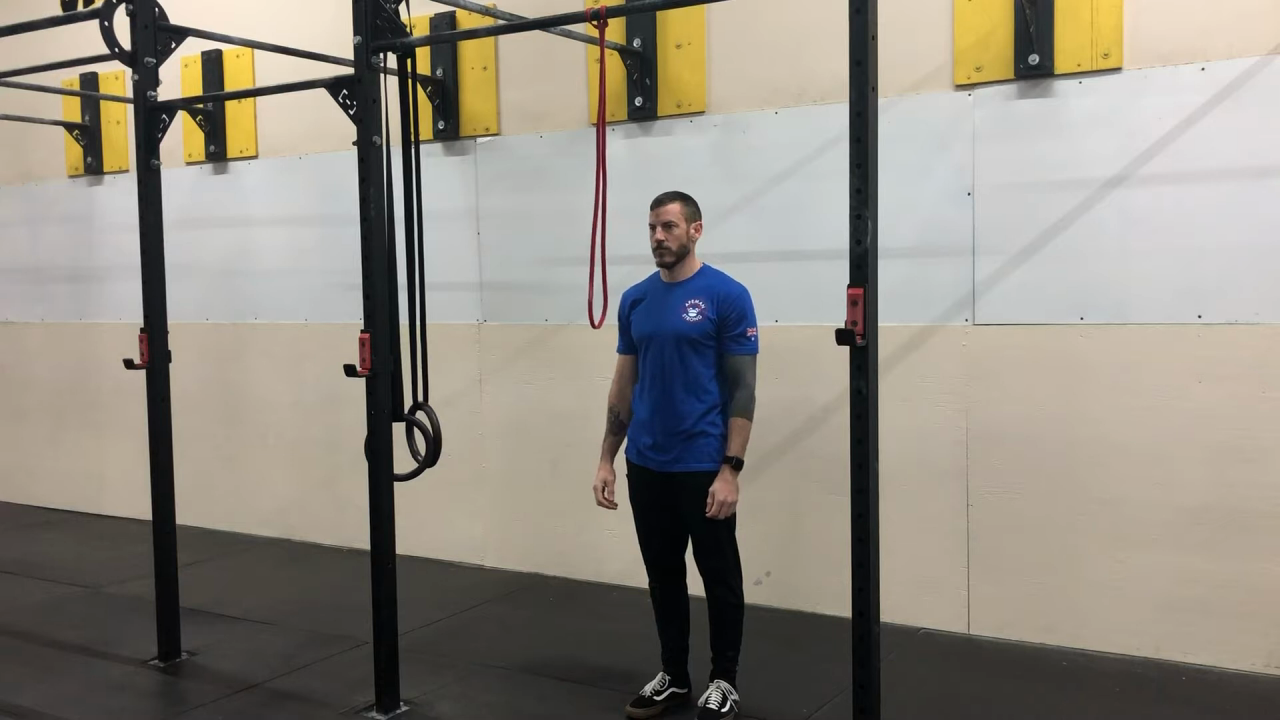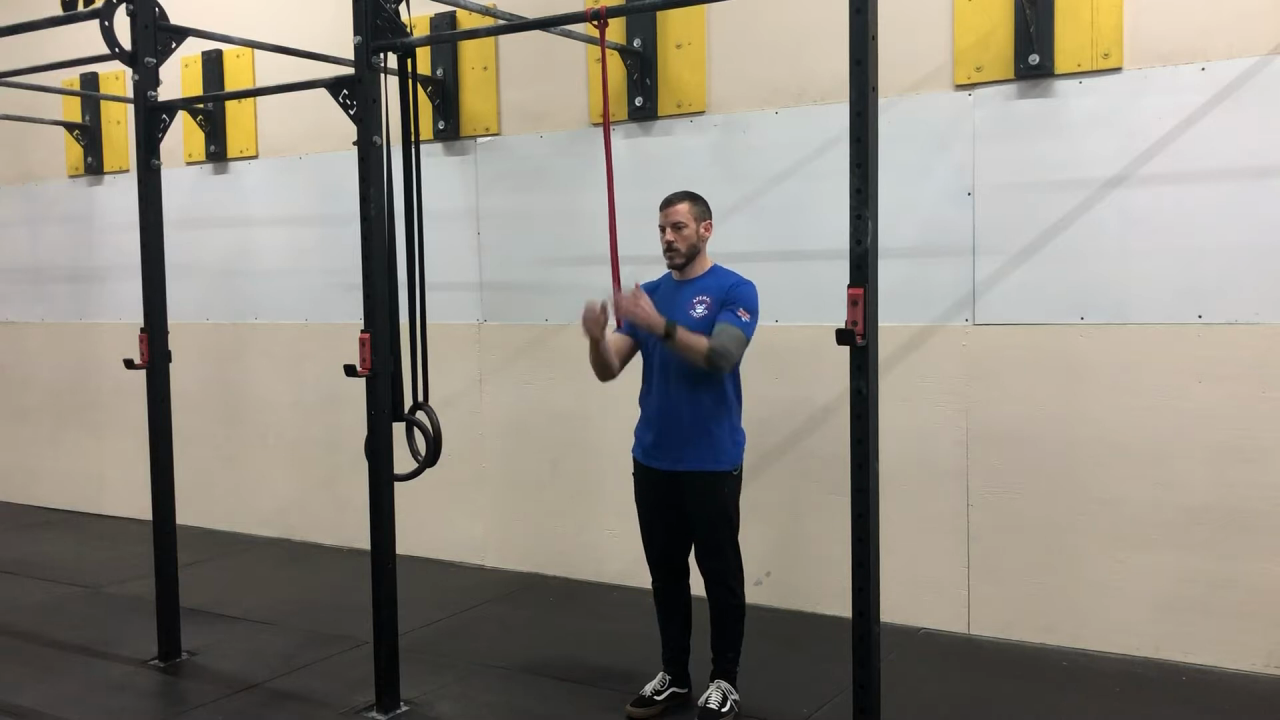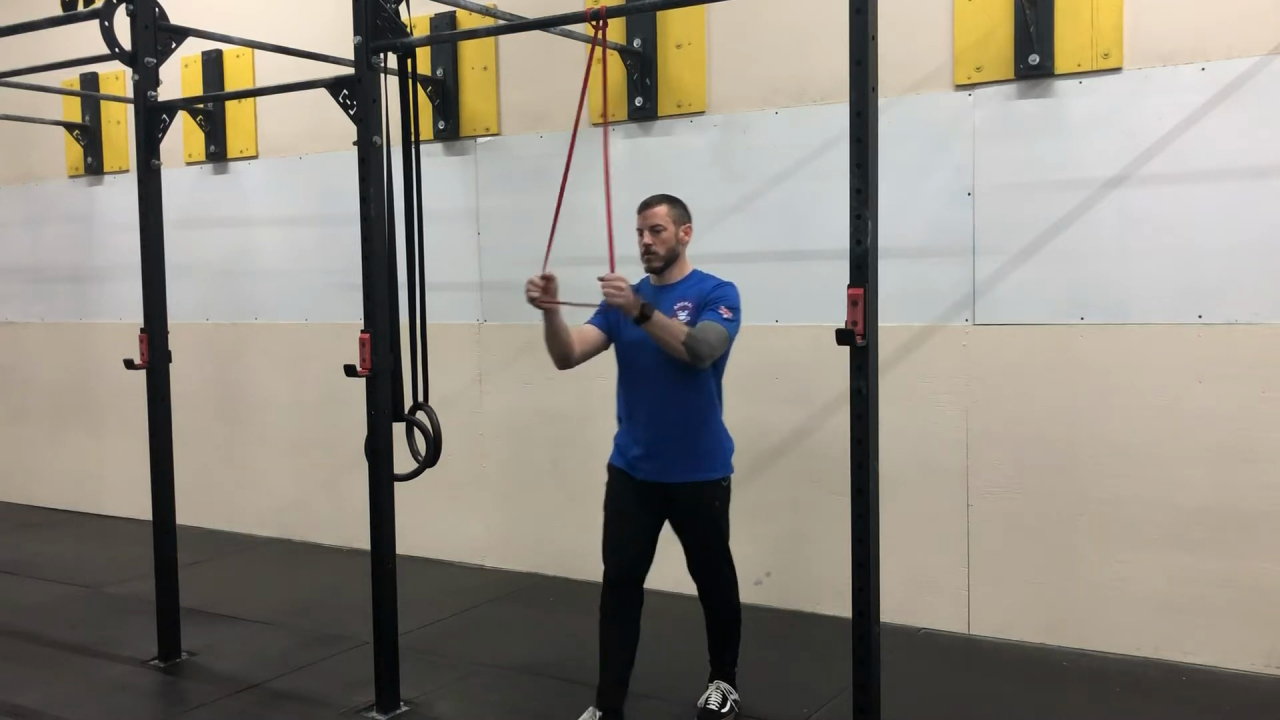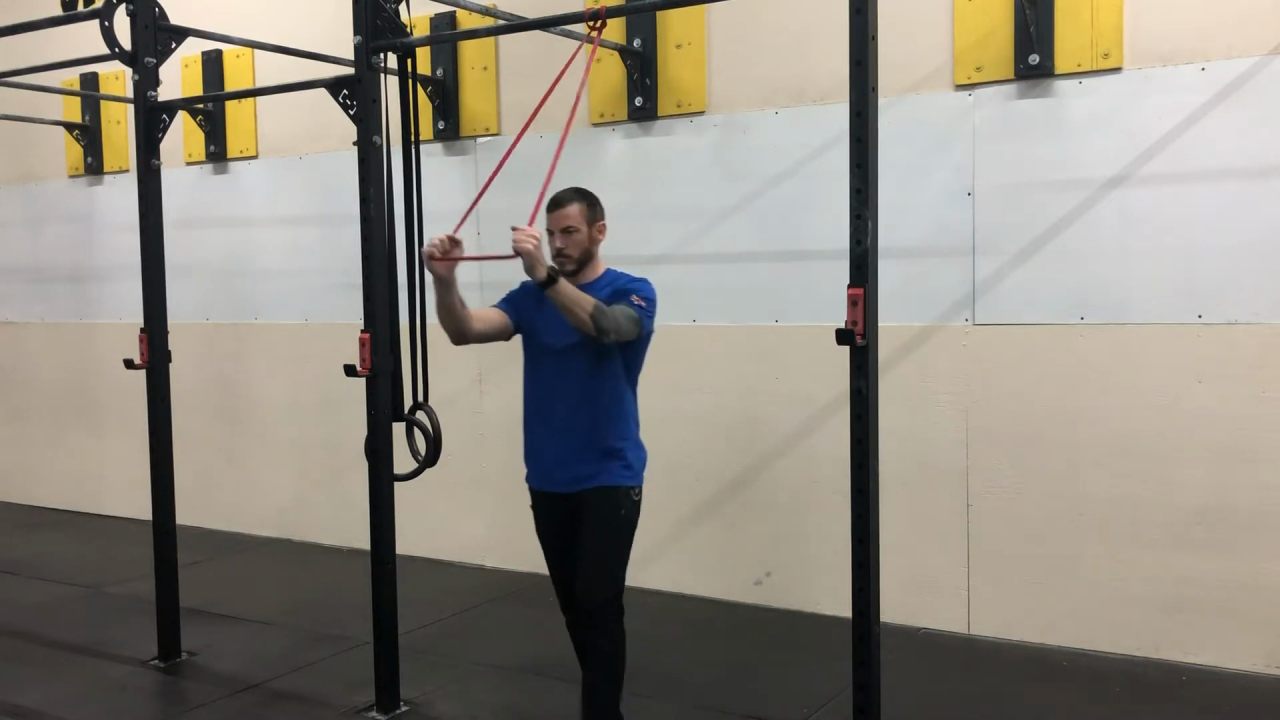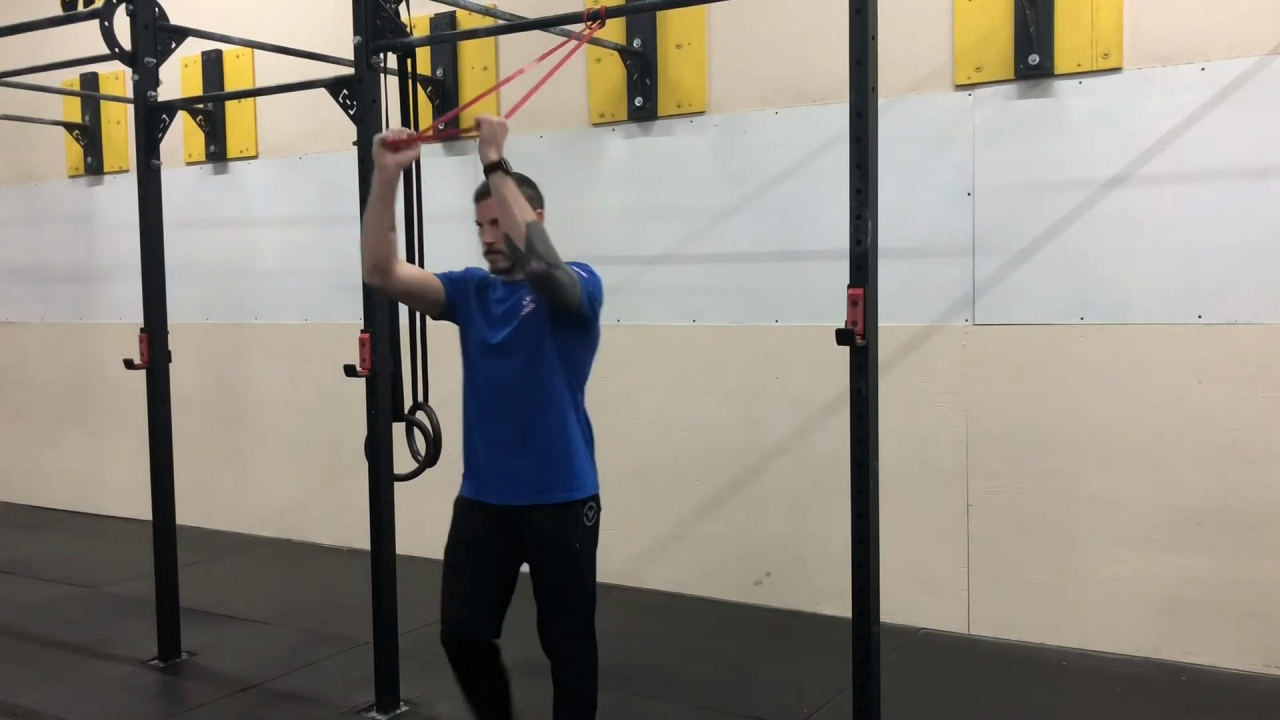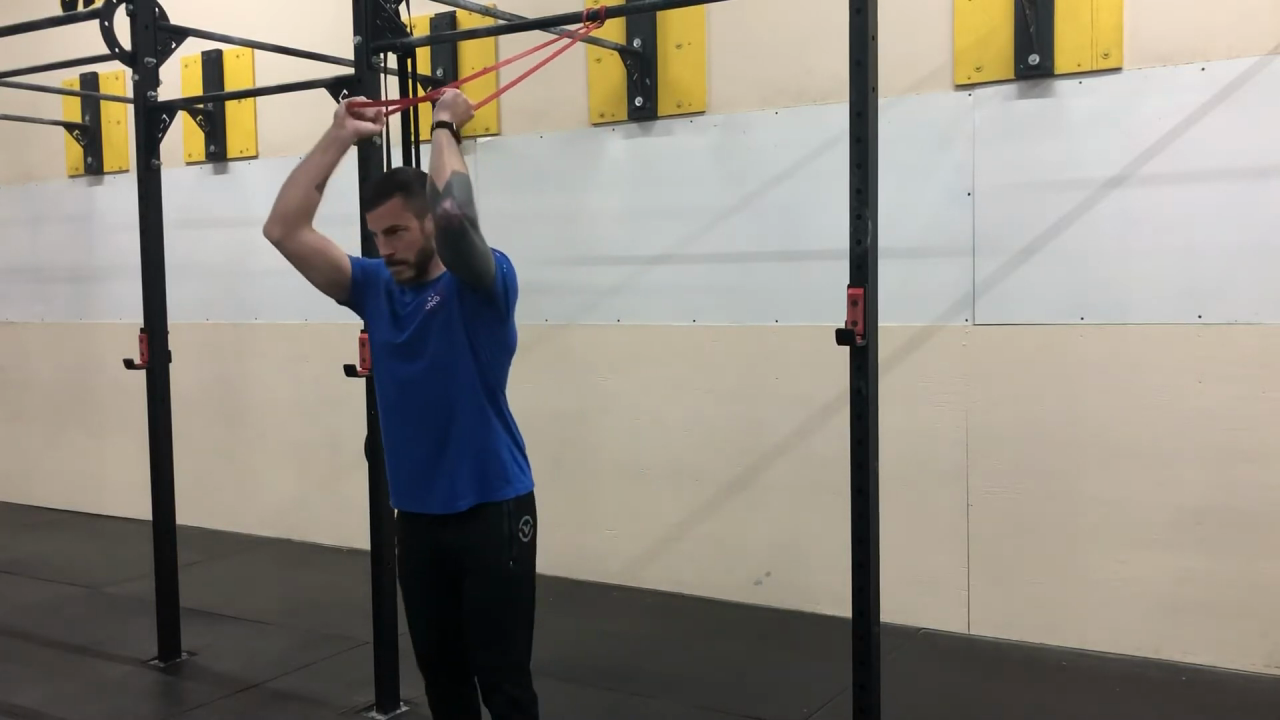
dt=0.7s
person 1, frame 1
left shoulder: (726, 296)
right shoulder: (635, 300)
left elbow: (742, 389)
right elbow: (623, 386)
left wrist: (730, 469)
right wrist: (606, 459)
left hip: (703, 466)
right hip: (646, 465)
left knee: (718, 576)
right knee: (663, 576)
right ankle: (673, 676)
person 1, frame 2
left shoulder: (734, 290)
right shoulder: (648, 295)
left elbow: (720, 356)
right elbow: (608, 368)
left wrist: (660, 325)
right wrist: (596, 334)
left hip: (711, 462)
right hip: (652, 460)
left knee: (720, 574)
right knee: (665, 573)
right ankle: (674, 675)
person 1, frame 3
left shoulder: (716, 294)
right shoulder: (620, 302)
left elbow: (700, 351)
right elbow: (568, 356)
left wrist: (640, 310)
right wrist: (551, 311)
left hip: (699, 471)
right hip: (631, 469)
left knee: (713, 581)
right knee: (619, 583)
person 1, frame 4
left shoulder: (632, 292)
right shoulder: (530, 299)
left elbow: (606, 326)
right elbow: (464, 330)
left wrist: (544, 272)
right wrist: (443, 276)
left hip: (609, 482)
right hip: (548, 482)
left knee: (599, 611)
right knee: (578, 611)
person 1, frame 5
left shoulder: (576, 285)
right shoulder: (470, 291)
left elbow: (538, 262)
right elbow: (382, 272)
left wrist: (495, 162)
right wrist: (387, 176)
left hip: (560, 498)
right hip: (482, 498)
left knee: (566, 641)
right knee: (462, 632)
person 1, frame 6
left shoulder: (484, 282)
right shoulder: (373, 289)
left elbow: (455, 215)
right elbow: (284, 228)
left wrist: (445, 126)
right wrist: (341, 135)
left hip: (493, 510)
right hip: (418, 513)
right knee: (439, 663)
